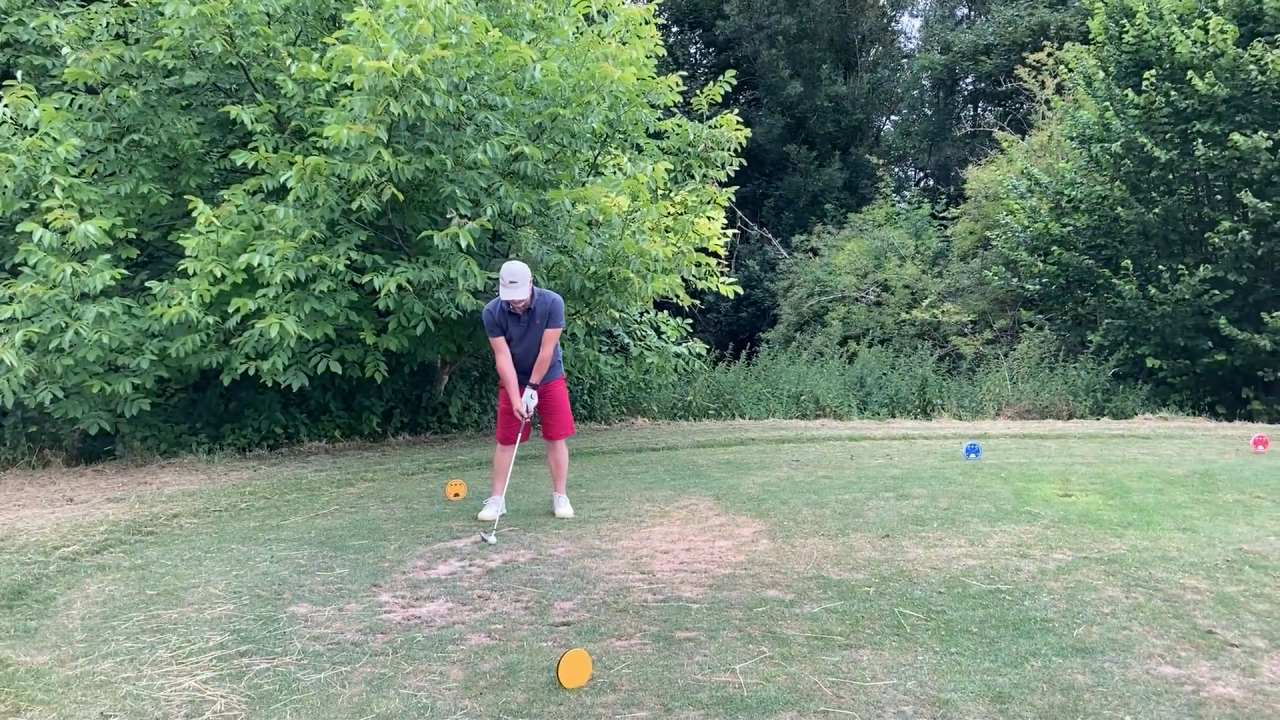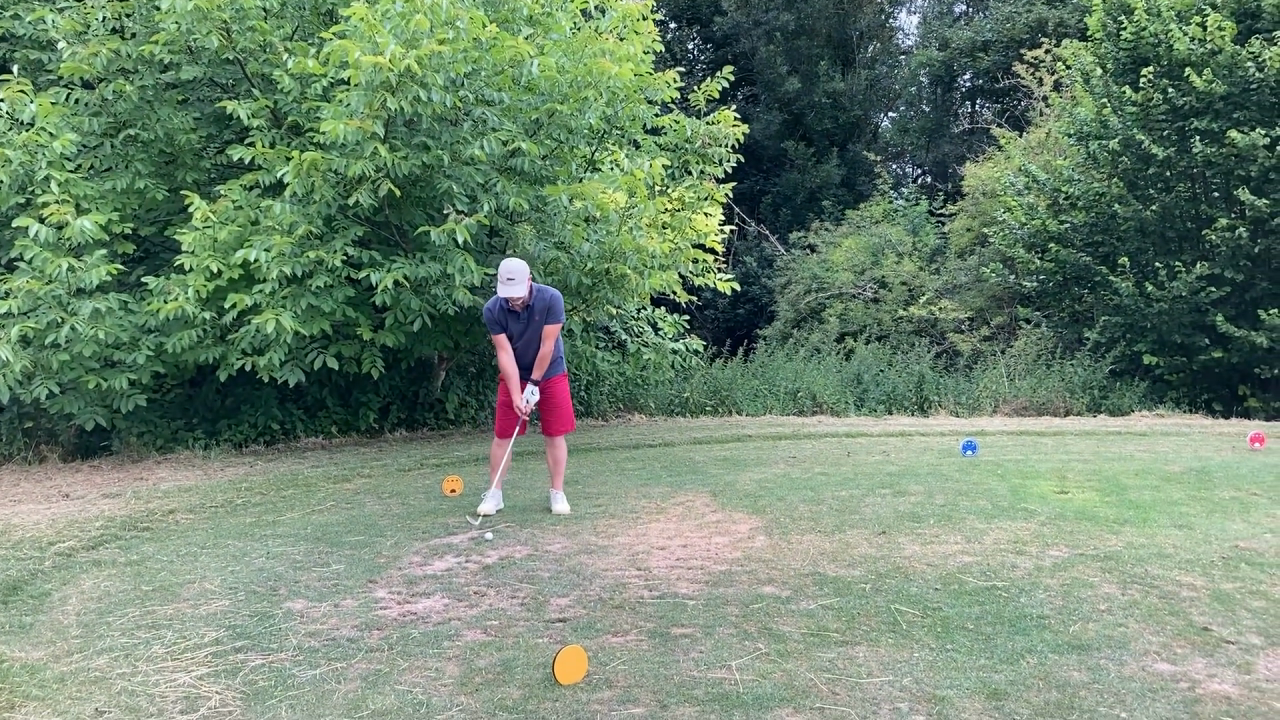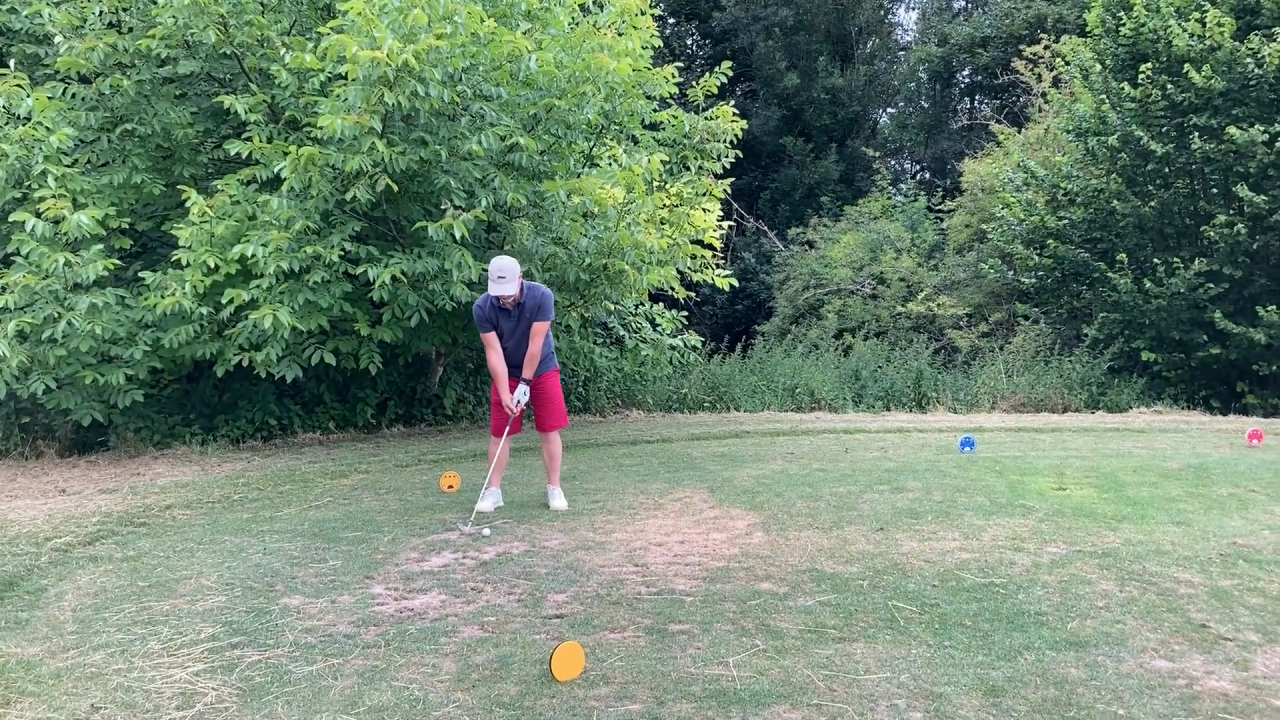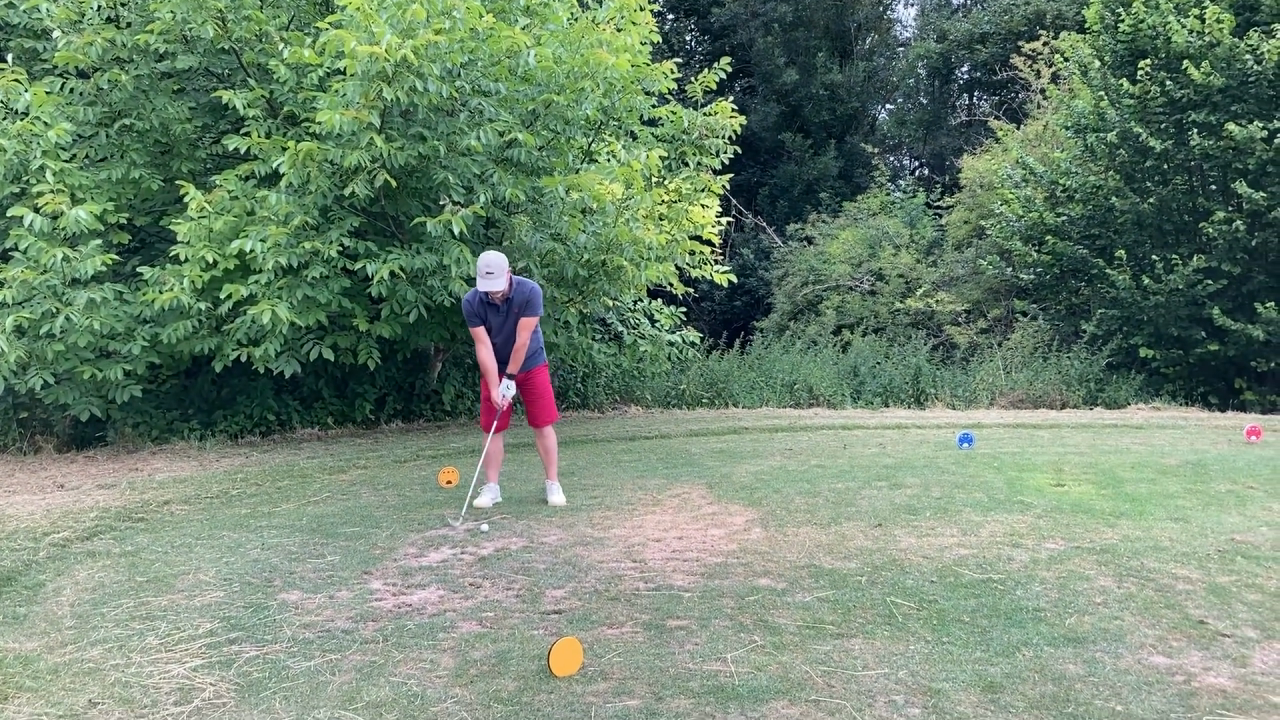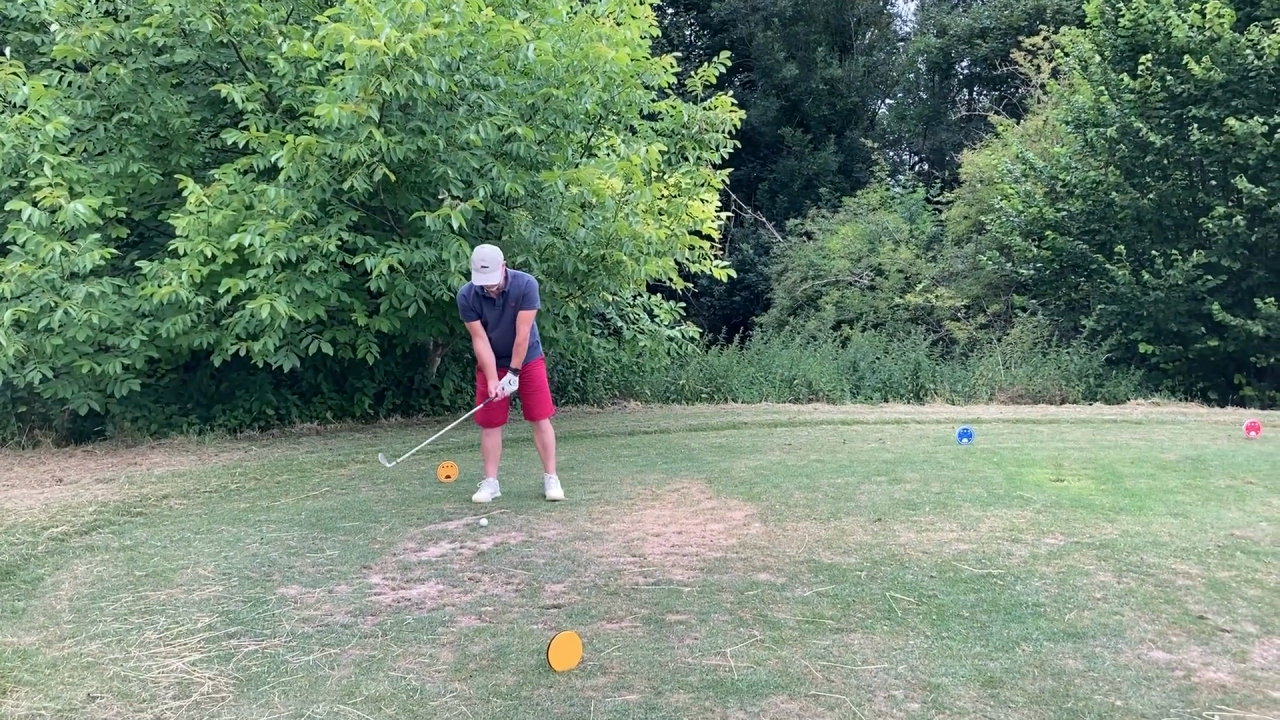
dt=0.2s
person 1, frame 1
left shoulder: (552, 303)
right shoulder: (492, 312)
left elbow: (547, 350)
right elbow: (503, 357)
left wrist: (532, 387)
right wrist: (516, 397)
left hip: (550, 379)
right hip: (513, 382)
left knee: (556, 438)
right knee: (506, 441)
left ankle: (560, 496)
right ankle: (496, 499)
person 1, frame 2
left shoulder: (551, 299)
right shoulder: (492, 309)
left elbow: (547, 346)
right elbow: (505, 354)
left wrist: (534, 384)
right wrist: (516, 395)
left hip: (551, 375)
right hip: (513, 377)
left knee: (555, 434)
right knee: (503, 435)
left ankle: (557, 493)
right ankle: (494, 493)
person 1, frame 3
left shoulder: (541, 296)
right shoulder: (482, 307)
left elbow: (535, 344)
right elbow: (494, 352)
left wrist: (526, 383)
right wrist: (505, 394)
left hip: (542, 371)
right hip: (506, 373)
left knee: (549, 430)
right knee: (499, 433)
left ankle: (554, 488)
right ankle: (493, 490)
person 1, frame 4
left shoulder: (530, 291)
right shoulder: (471, 302)
left elbow: (523, 340)
right elbow: (483, 347)
left wrist: (510, 378)
right wrist: (494, 388)
left hip: (532, 366)
right hip: (495, 369)
left knee: (543, 425)
right knee: (493, 429)
left ankle: (552, 483)
right ankle: (491, 487)
person 1, frame 5
left shoulder: (526, 284)
right shoulder: (466, 296)
left elbow: (523, 333)
right elbow: (480, 340)
left wrist: (514, 373)
right wrist: (492, 380)
left hip: (528, 360)
right hip: (491, 364)
left knee: (540, 419)
right knee: (490, 423)
left ankle: (551, 478)
right ankle: (490, 482)
